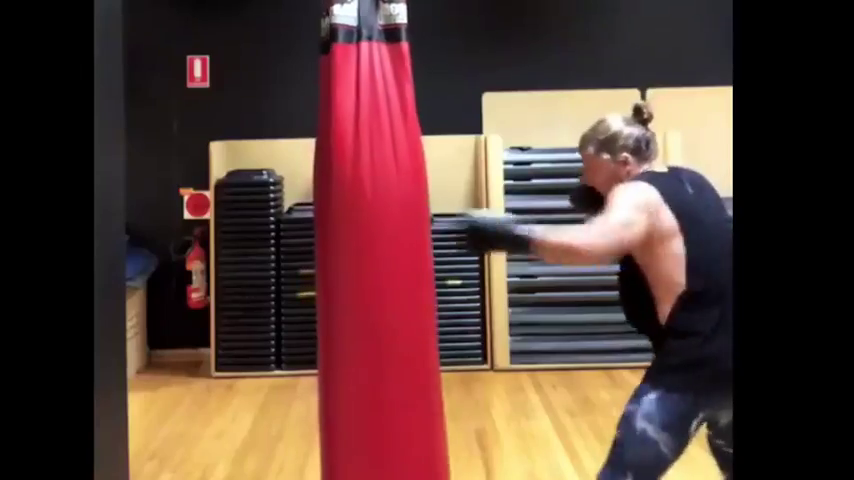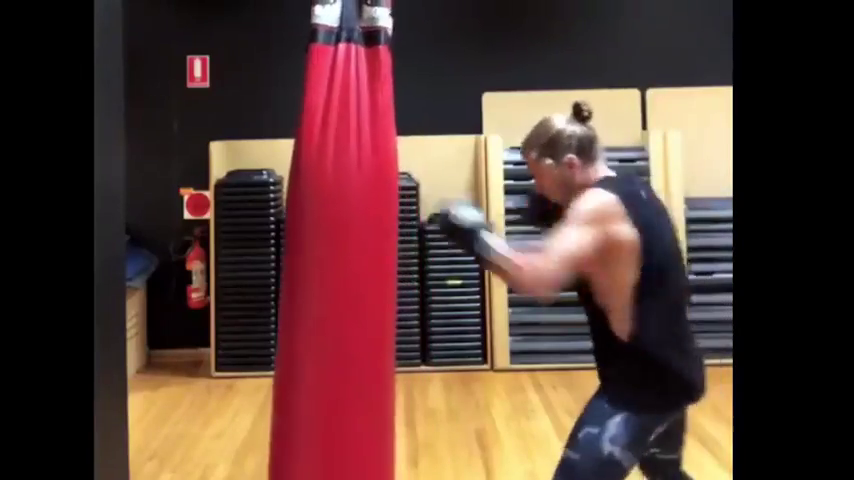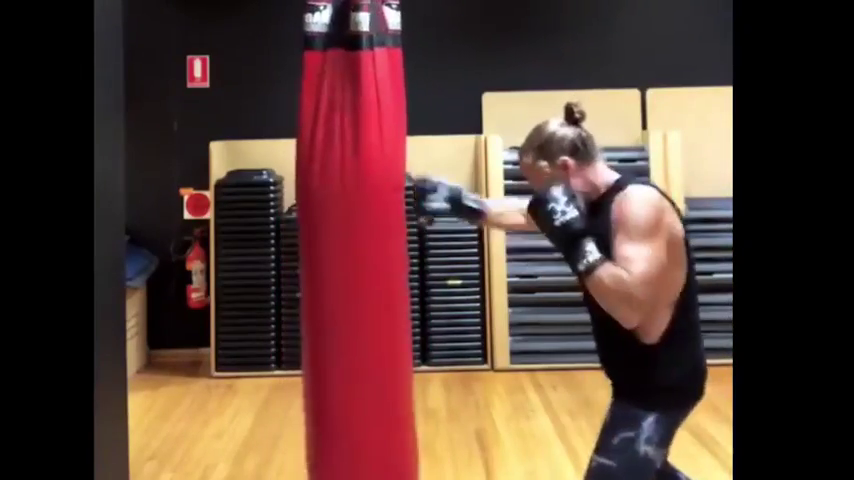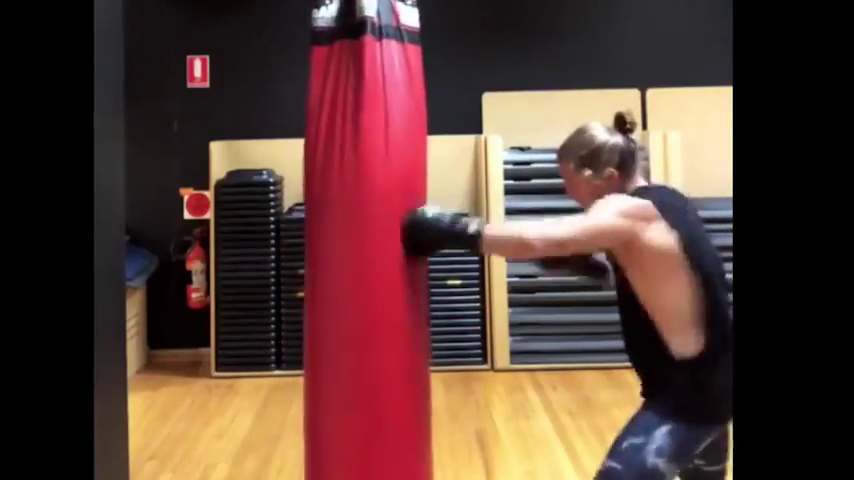
dt=1s
person 1, frame 1
left shoulder: (637, 194)
right shoulder: (691, 184)
left elbow: (592, 245)
left wrist: (511, 234)
right wrist: (595, 203)
left hip: (689, 365)
right hip: (724, 358)
person 1, frame 2
left shoulder: (599, 207)
right shoulder: (629, 192)
left elbow: (539, 278)
left wrist: (478, 238)
left hip: (642, 384)
right hip: (672, 370)
person 1, frame 3
left shoulder: (639, 204)
right shoulder: (591, 201)
left elbow: (631, 307)
right elbow: (522, 215)
left wrist: (575, 241)
right wrist: (461, 202)
left hip: (661, 380)
right hip: (647, 372)
person 1, frame 4
left shoulder: (628, 212)
right shoulder: (660, 203)
left elbow: (541, 240)
left wrist: (457, 230)
left hip: (694, 388)
right hip: (703, 381)
